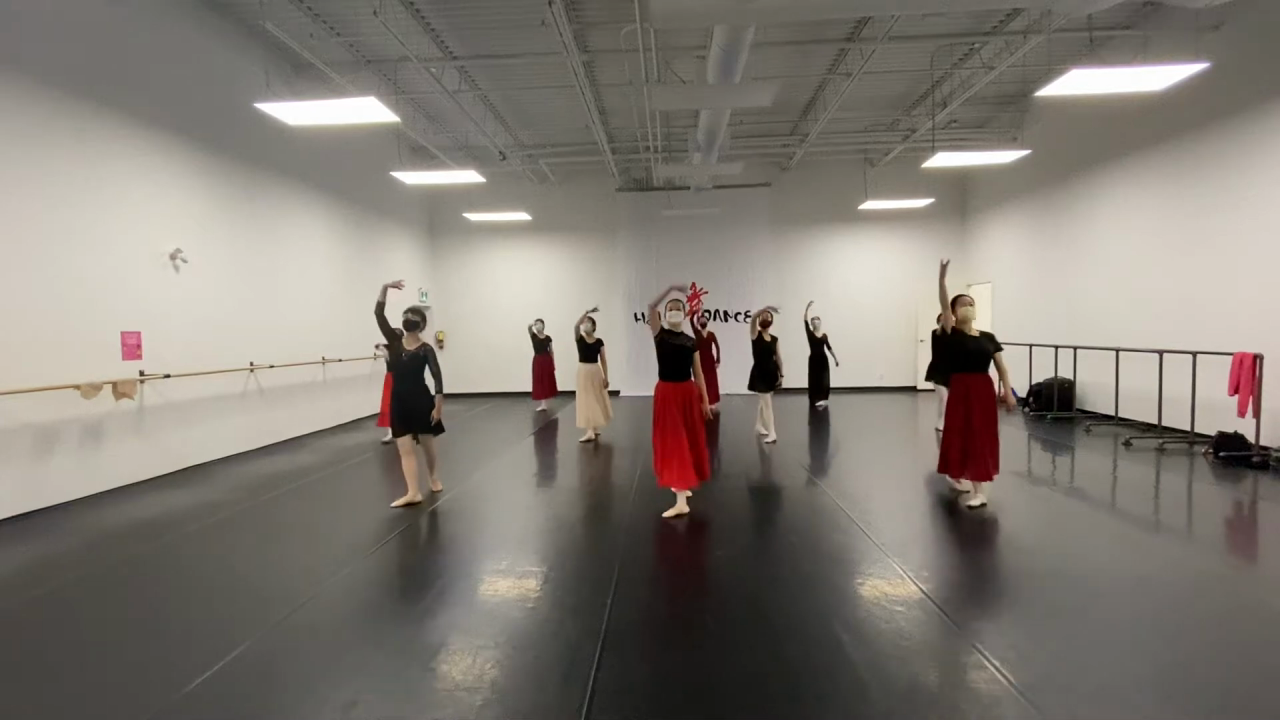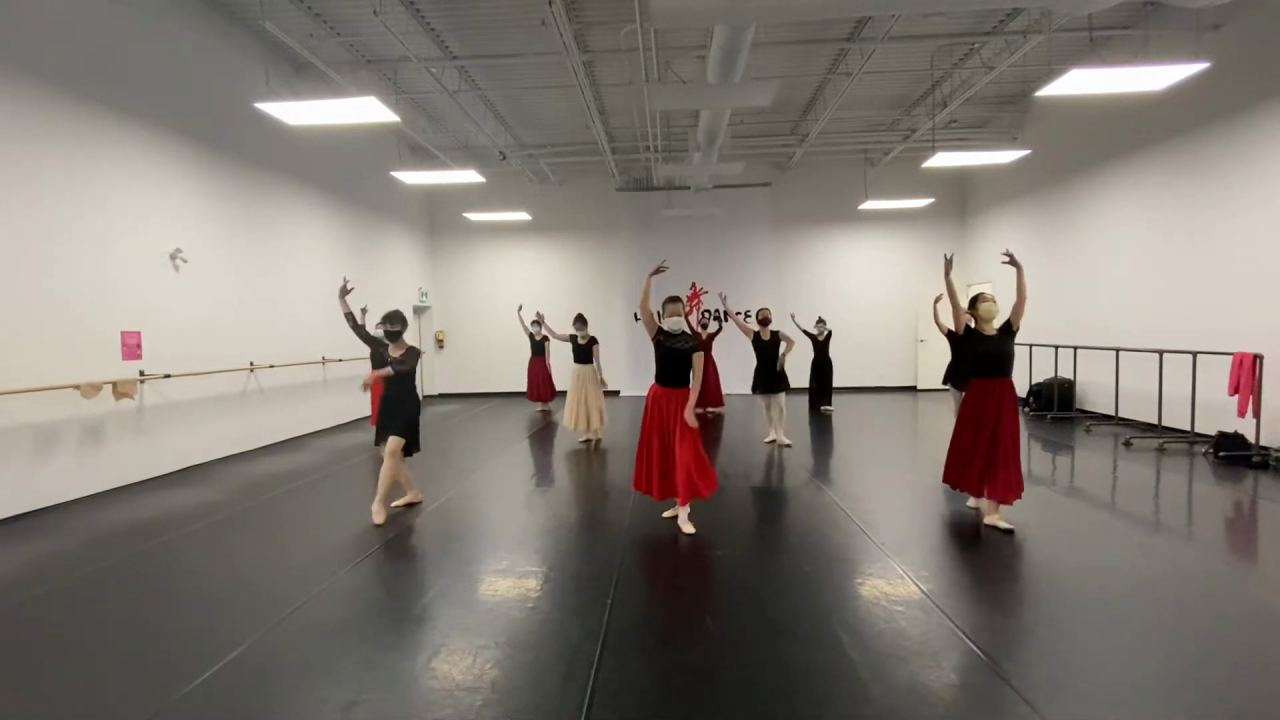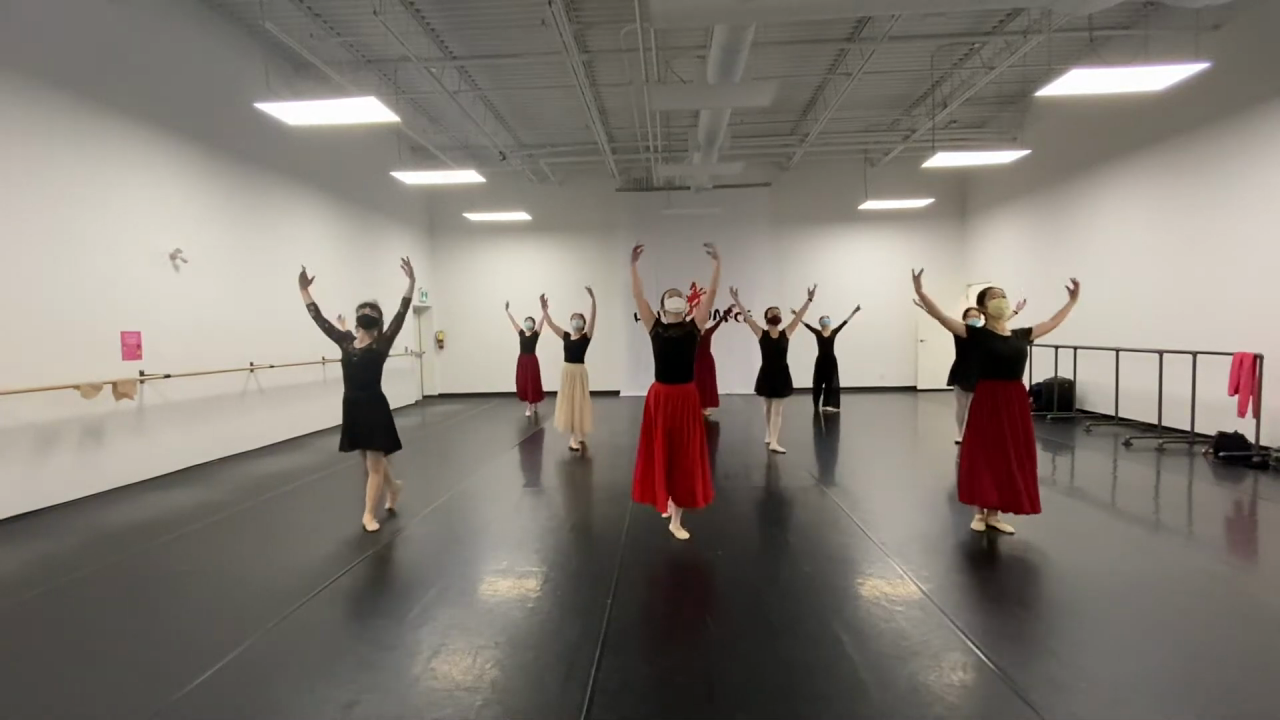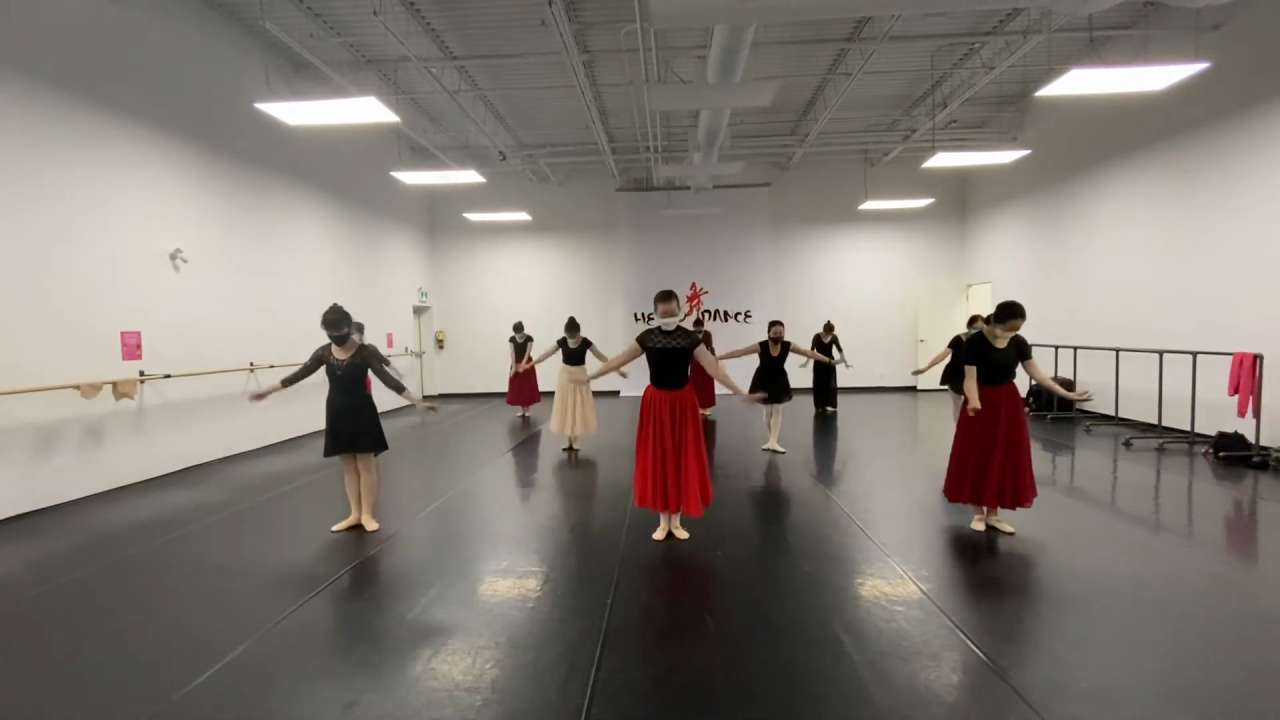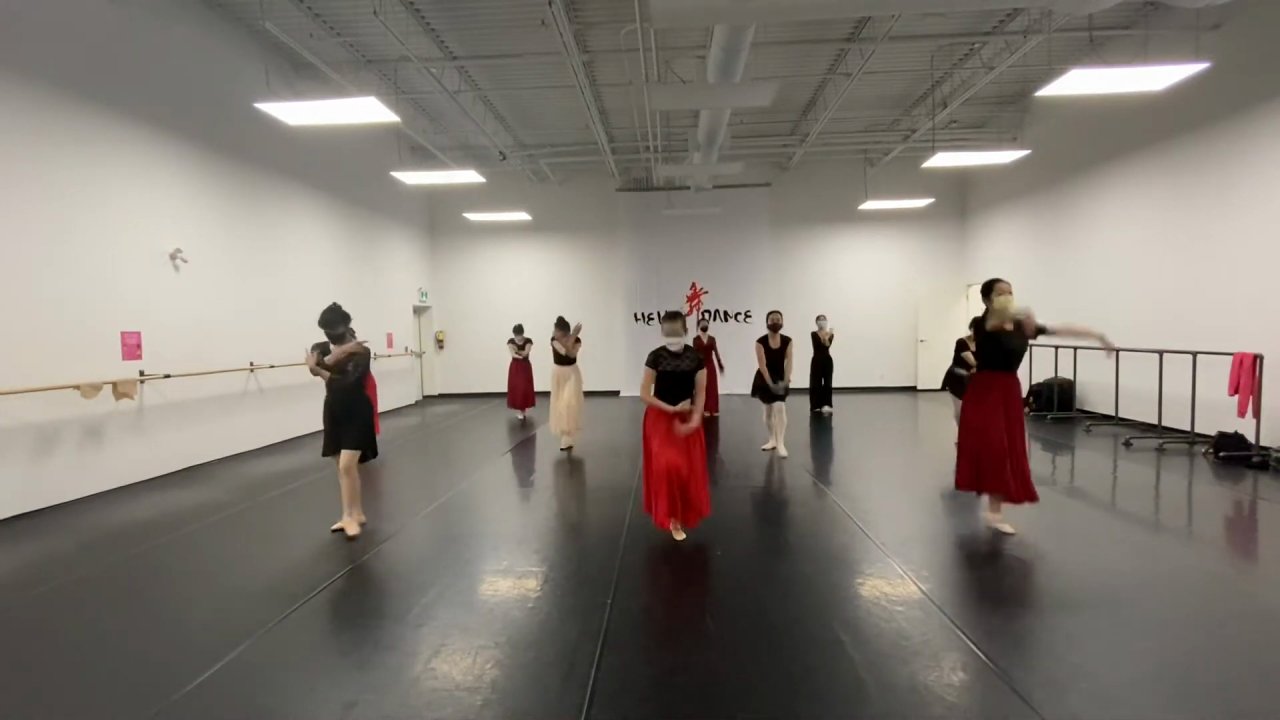
dt=1s
person 1, frame 1
left shoulder: (690, 341)
right shoulder: (659, 333)
left elbow: (698, 372)
right elbow: (651, 309)
left wrist: (705, 400)
right wrist: (668, 291)
left hip: (688, 394)
right hip: (666, 393)
left knee: (688, 441)
right knee: (672, 443)
left ankle: (682, 484)
right ankle: (681, 501)
person 1, frame 2
left shoulder: (694, 343)
right shoulder: (657, 335)
left elbow: (698, 378)
right elbow: (643, 307)
left wrist: (690, 408)
right wrist: (649, 277)
left hip: (682, 399)
right hip: (658, 398)
left knee: (686, 454)
right knee: (661, 453)
left ankle: (683, 512)
right ankle: (680, 503)
person 1, frame 3
left shoulder: (694, 327)
right shoulder: (654, 327)
left elbow: (711, 294)
right elbow: (638, 296)
left wrist: (716, 262)
right wrist: (633, 264)
left hip: (687, 396)
right hip: (660, 396)
left knee: (685, 456)
right knee: (659, 452)
left ankle: (676, 520)
right ankle: (667, 502)
person 1, frame 4
left shoulder: (690, 338)
right shoulder: (647, 337)
left elbow: (712, 367)
right elbow: (620, 360)
left wrist: (739, 392)
right wrist: (590, 377)
left hip: (683, 400)
right hip: (655, 400)
left knee: (683, 460)
right knee: (657, 460)
left ankle: (676, 520)
right ankle: (663, 521)
person 1, frame 5
left shoulder: (696, 357)
right shoulder: (655, 357)
left elbow: (700, 394)
right elbow: (645, 394)
left wrist: (695, 419)
right wrist: (671, 409)
left hip: (686, 419)
right hip: (659, 417)
left knee: (688, 470)
right knee: (666, 465)
left ankle: (679, 519)
right ankle: (667, 515)
person 2, frame 1
left shoulder: (988, 338)
right shoulder: (952, 335)
left elbow: (1001, 365)
right elbow: (944, 306)
left wrist: (1007, 391)
right wrist: (942, 278)
left hip: (985, 390)
right hip: (961, 390)
left knee: (982, 438)
right knee: (963, 436)
left ankle: (959, 478)
right ankle: (978, 491)
person 2, frame 2
left shoulder: (1007, 333)
right shoulder: (968, 336)
left elbow: (1021, 300)
right elbow: (955, 305)
left wrist: (1018, 269)
right wrist: (947, 276)
left hip: (1005, 397)
right hip: (977, 396)
left knee: (1002, 452)
right knee: (973, 449)
left ankle: (992, 513)
right ankle: (977, 493)
person 2, frame 3
left shoulder: (1021, 335)
right shoulder: (976, 335)
left elbow: (1053, 322)
right elbow: (942, 317)
left wrist: (1072, 300)
right wrist: (921, 292)
left hip: (1016, 401)
right hip: (988, 401)
left knee: (1011, 458)
right knee: (984, 457)
left ankle: (994, 514)
right ankle: (980, 513)
person 2, frame 4
left shoulder: (1019, 343)
right shoulder: (975, 343)
left elbow: (1036, 373)
right elbow: (970, 378)
left wrist: (1067, 394)
right wrist: (973, 402)
left hip: (1009, 402)
right hip: (983, 402)
left knee: (1006, 457)
right knee: (978, 457)
left ankle: (993, 514)
right ankle: (978, 513)
person 2, frame 5
left shoulder: (1024, 327)
right shoulder: (984, 325)
left elbow: (1061, 329)
right elbow: (998, 319)
left wrist: (1094, 334)
right wrist: (1021, 318)
left hip: (1009, 392)
right hip: (984, 392)
left knee: (1011, 450)
right knee: (990, 447)
left ankle: (997, 511)
right ankle: (992, 506)
person 3, frame 1
left shoulder: (426, 349)
right shoulder: (394, 341)
left elbow: (437, 378)
right elbow: (379, 314)
left wrist: (438, 406)
right wrist: (385, 288)
left hip: (421, 400)
right hip: (399, 401)
left knee: (427, 443)
right knee: (405, 448)
left ankle: (433, 477)
right ankle: (413, 492)
person 3, frame 2
left shoulder: (412, 352)
right shoulder: (380, 347)
left elbow: (405, 368)
right elbow: (356, 327)
left wrist: (377, 374)
right wrist: (342, 299)
left hip: (407, 407)
right hip: (387, 406)
left knee: (391, 451)
right knee: (390, 455)
left ankle: (379, 502)
right ankle: (413, 493)
person 3, frame 3
left shoulder: (381, 344)
right shoulder: (345, 342)
left elbow: (401, 314)
right elbow: (318, 318)
left wrist: (411, 281)
right wrist: (304, 290)
left hip: (374, 406)
right hip: (351, 406)
left knee: (374, 464)
right knee: (372, 459)
left ankle: (369, 514)
right ankle: (392, 487)
person 3, frame 4
left shoulder: (365, 352)
right shoulder: (324, 352)
left elbow: (387, 378)
right elbow: (300, 374)
left wrist: (416, 401)
right wrist: (269, 391)
left hip: (360, 411)
right hip: (336, 412)
left knee: (365, 465)
right knee: (348, 466)
left ankle: (367, 514)
right ankle: (355, 514)
person 3, frame 5
left shoulder: (360, 351)
right shoulder: (321, 348)
left elbow: (347, 381)
right elbow: (315, 367)
left wrist: (320, 369)
right wrist: (339, 352)
left hip: (357, 412)
right hip: (334, 412)
left knee: (347, 465)
right knee: (342, 467)
left ankle: (349, 516)
right ankle: (355, 514)
